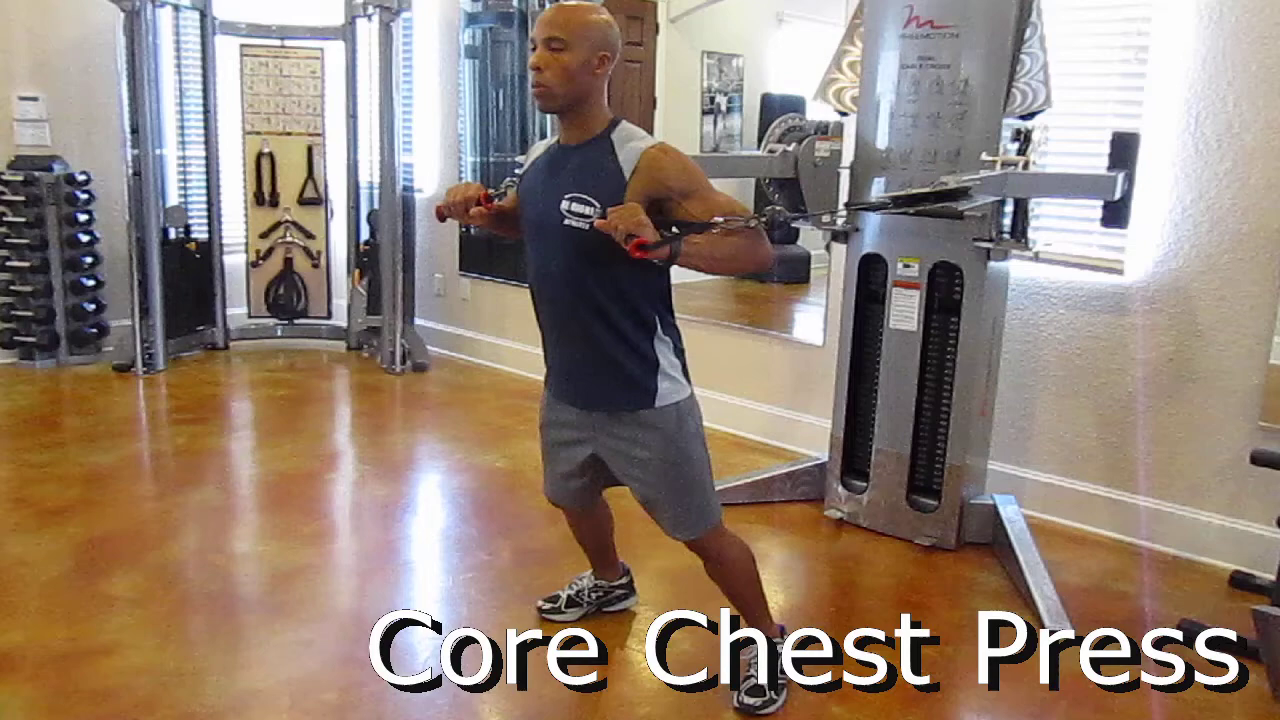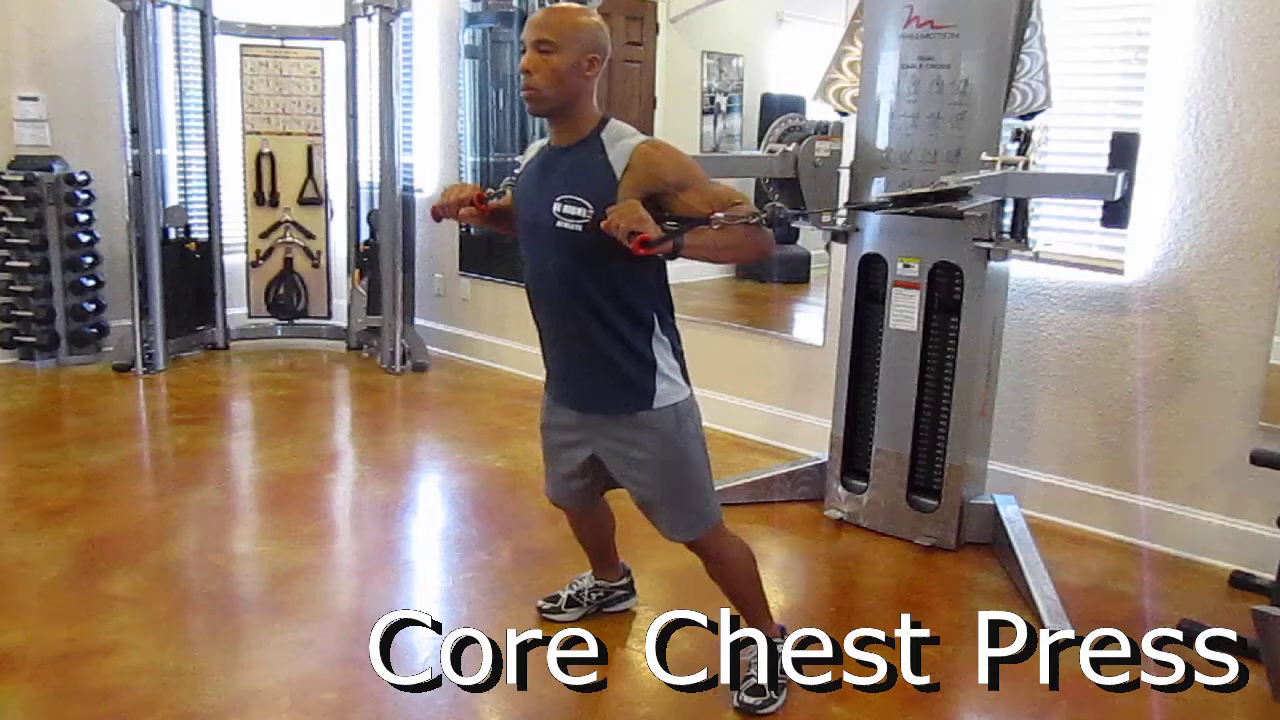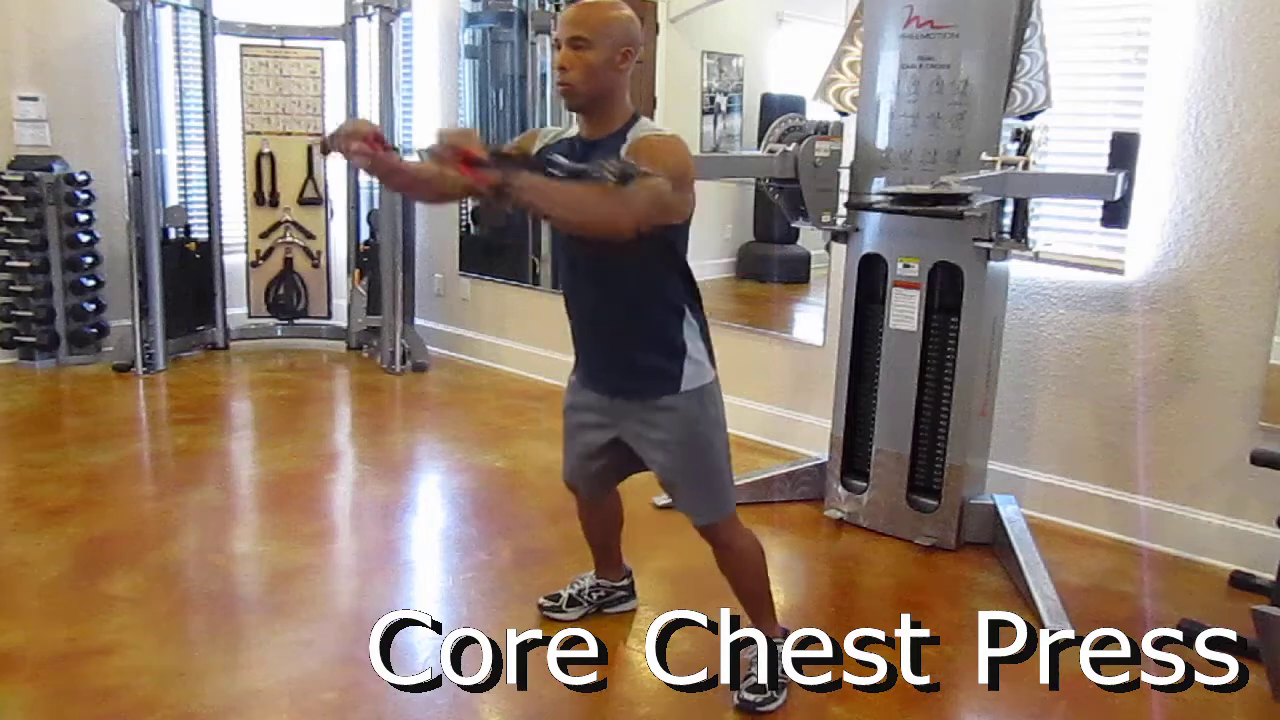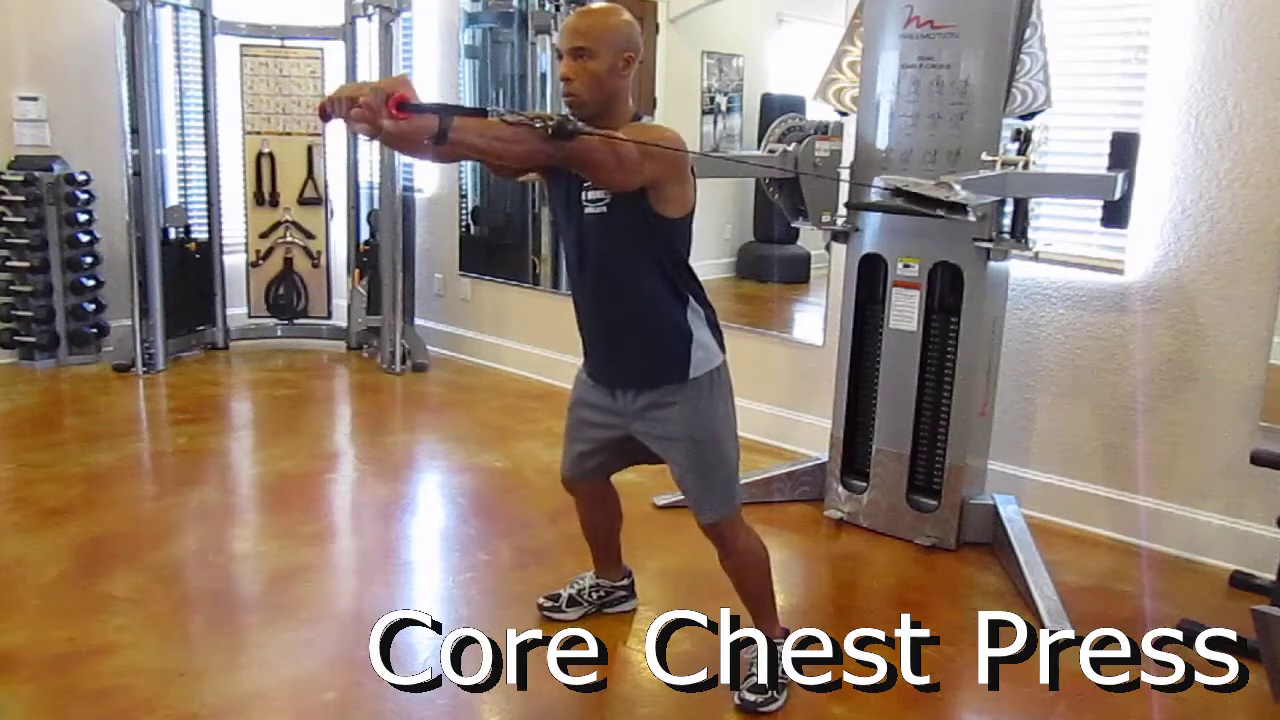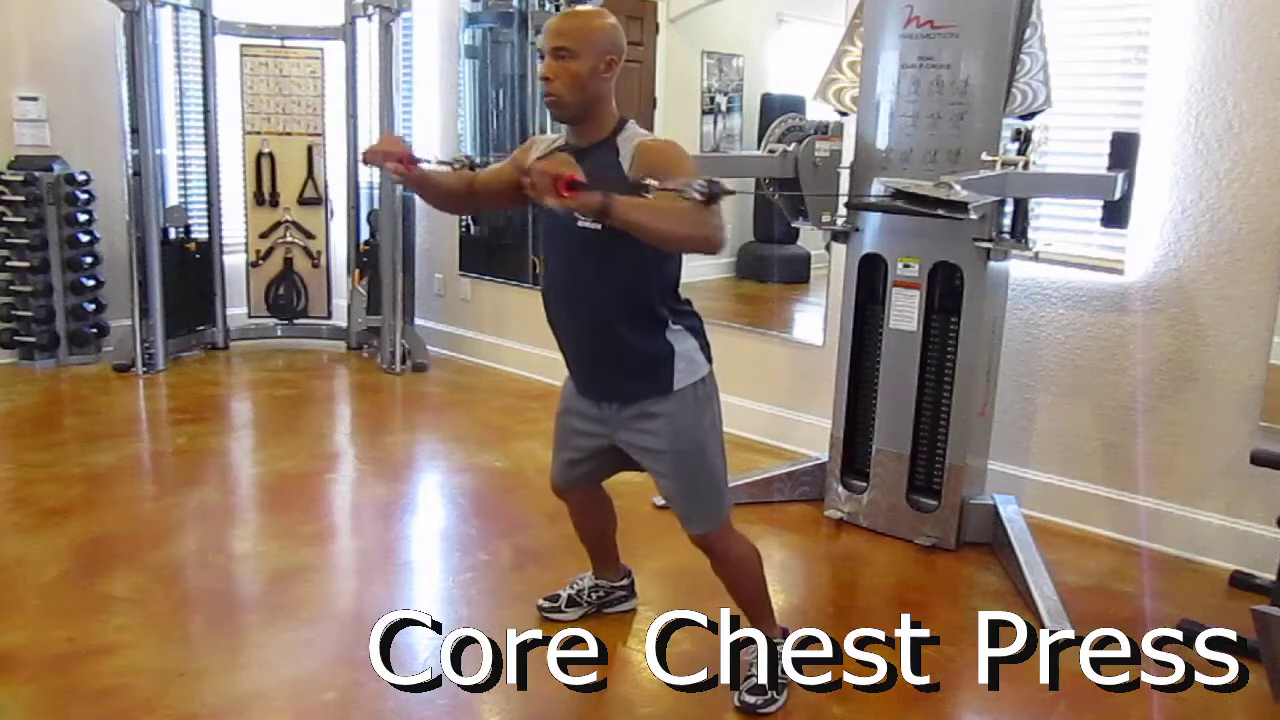
dt=0.5s
person 1, frame 1
left shoulder: (650, 163)
right shoulder: (540, 160)
left elbow: (756, 248)
left wrist: (664, 246)
right wrist: (479, 210)
left hip: (644, 398)
right hip: (566, 390)
left knee: (700, 532)
right knee: (571, 495)
left ankle: (767, 643)
right ankle: (610, 583)
person 1, frame 2
left shoulder: (641, 160)
right shoulder: (534, 161)
left elbow: (756, 235)
left wrist: (667, 238)
right wrist: (477, 209)
left hip: (642, 399)
right hip: (566, 391)
left knee: (702, 534)
right knee: (573, 497)
left ankle: (768, 644)
right ankle: (610, 583)
person 1, frame 3
left shoulder: (659, 152)
right shoulder: (548, 148)
left elbow: (616, 218)
right elbow: (447, 184)
left wrist: (502, 179)
right wrist: (379, 158)
left hip: (670, 381)
right hip: (595, 375)
left knee: (715, 520)
right knee: (587, 482)
left ankle: (768, 643)
right ankle: (612, 583)
person 1, frame 4
left shoulder: (654, 149)
right shoulder: (555, 148)
left elbow: (552, 144)
right elbow: (462, 144)
left wrist: (429, 123)
right wrist: (379, 121)
left hip: (680, 377)
right hip: (604, 371)
left knee: (719, 520)
right knee: (582, 477)
left ankle: (770, 644)
right ankle: (611, 582)
person 1, frame 5
left shoulder: (651, 156)
right shoulder: (541, 153)
left elbow: (705, 230)
right elbow: (469, 196)
left wrist: (598, 202)
right wrist: (413, 174)
left hip: (664, 384)
right hip: (588, 382)
left knee: (708, 528)
right knee: (573, 483)
left ankle: (770, 644)
right ankle: (611, 583)
